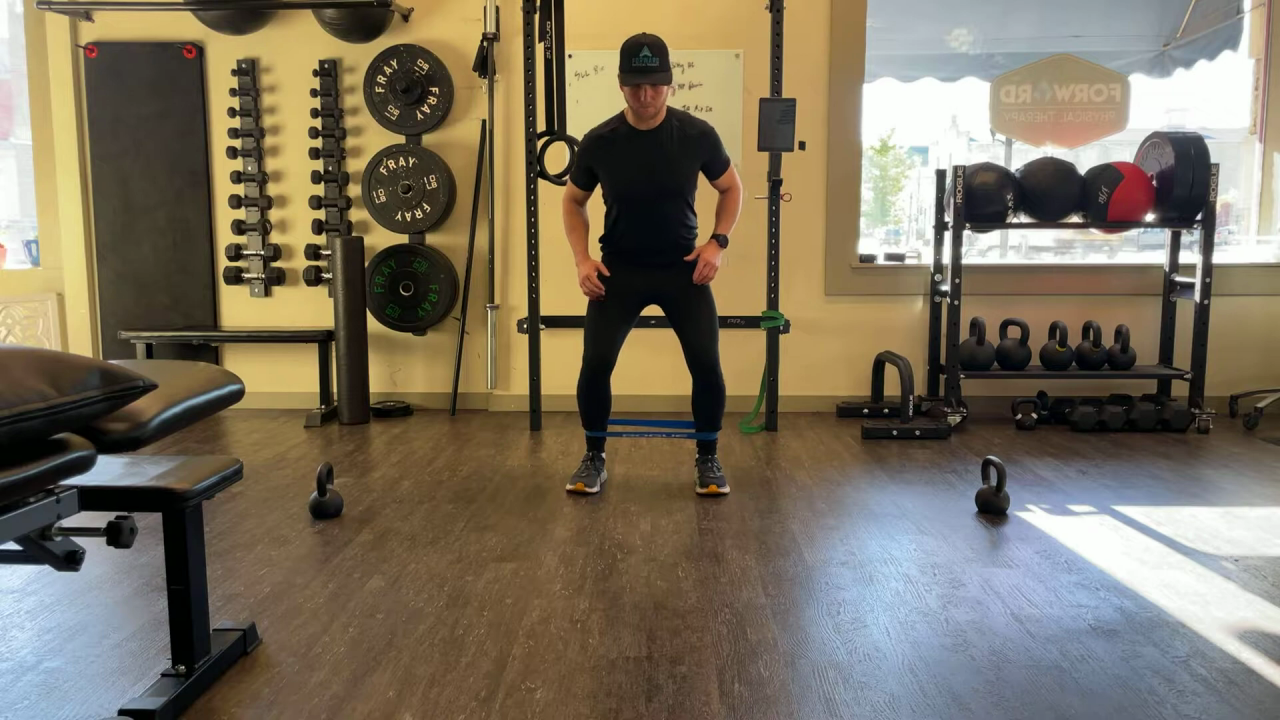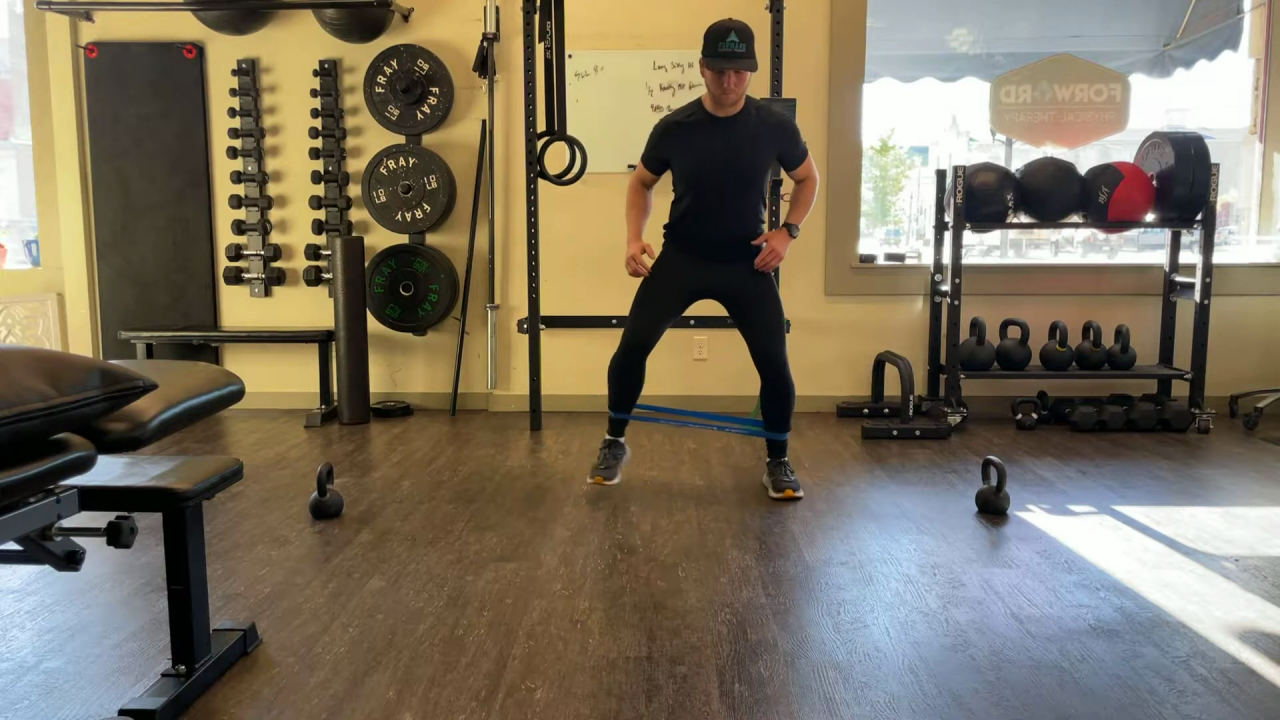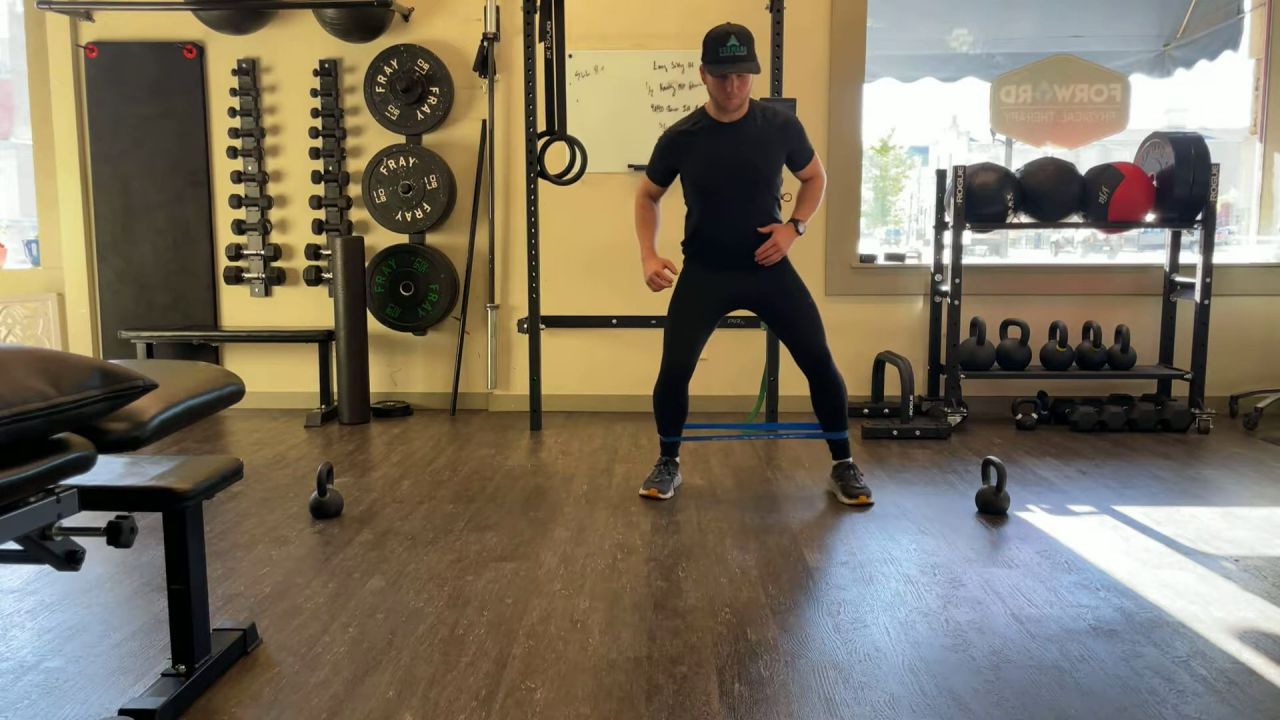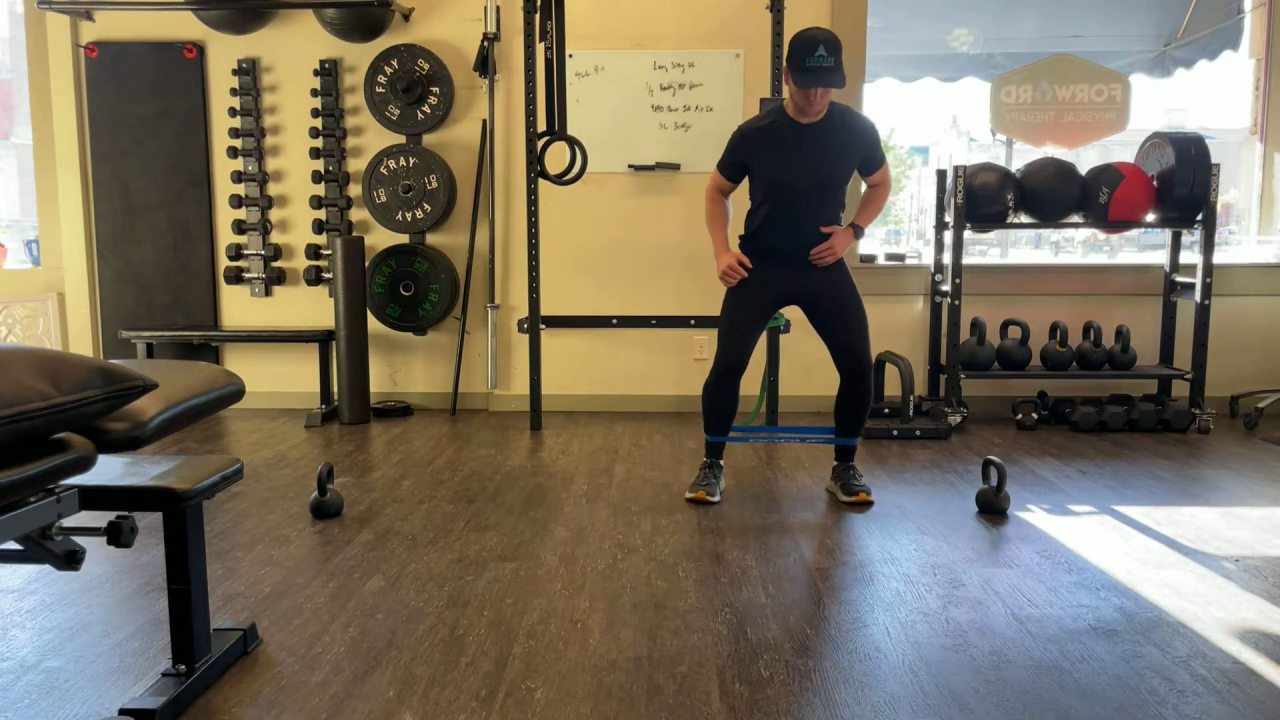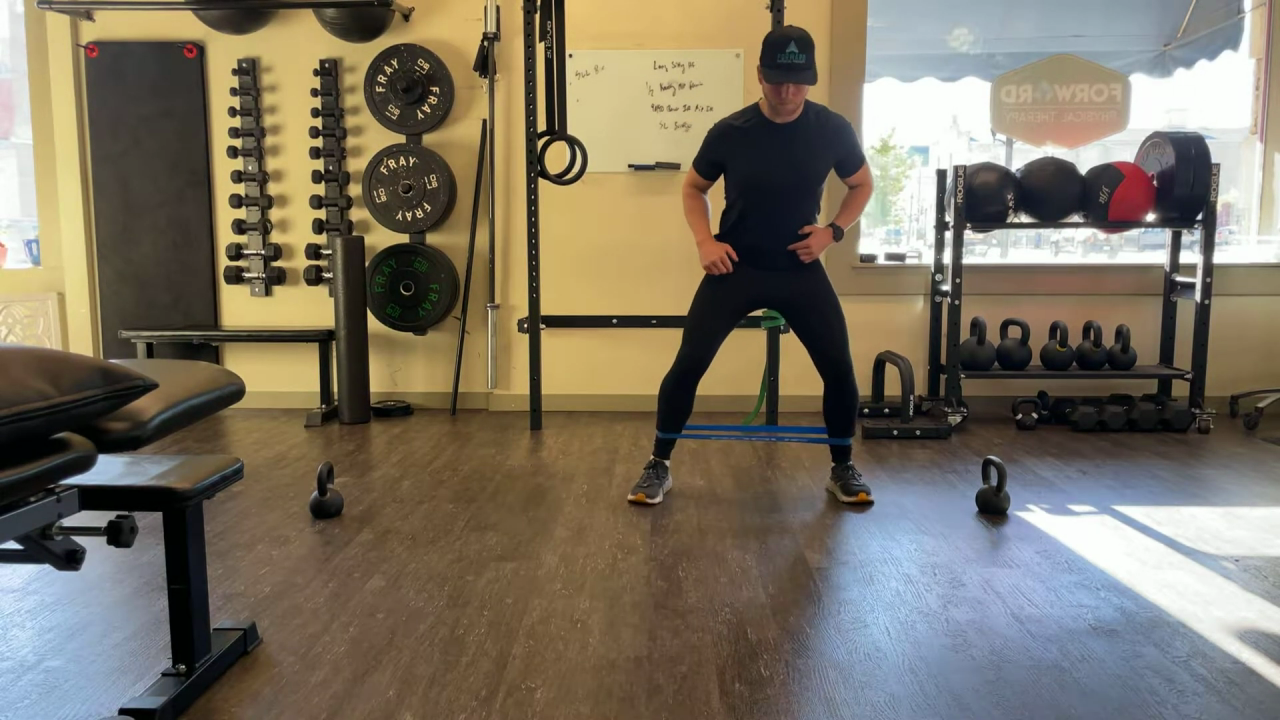
dt=1s
person 1, frame 1
left shoulder: (697, 135)
right shoulder: (599, 142)
left elbow: (731, 188)
right elbow: (573, 201)
left wrist: (717, 242)
right wrist: (583, 258)
left hip: (683, 267)
right hip: (620, 270)
left knee: (707, 365)
right knee: (596, 363)
left ankle: (707, 458)
right ankle: (594, 456)
person 1, frame 2
left shoulder: (774, 125)
right shoulder: (674, 127)
left elbow: (807, 179)
right elbow: (640, 183)
left wrist: (787, 231)
right wrist: (633, 236)
left hip: (746, 261)
right hip: (680, 258)
left knee: (774, 366)
right knee: (633, 346)
left ankle: (777, 462)
right ankle: (614, 441)
person 1, frame 3
left shoulder: (781, 126)
right shoulder: (680, 137)
left elbow: (815, 178)
right elbow: (648, 196)
left wrist: (794, 226)
right wrist: (649, 254)
left hip: (768, 266)
right hip: (704, 272)
left knee: (819, 362)
right knee: (674, 369)
left ankle: (843, 465)
right ankle: (668, 463)
person 1, frame 4
left shoulder: (856, 130)
right shoulder: (754, 134)
left elbow: (881, 184)
right elbow: (717, 192)
left wrist: (853, 231)
right wrist: (722, 249)
left hip: (824, 266)
right hip: (759, 265)
left knee: (858, 364)
right knee: (728, 364)
left ankle: (844, 468)
right ankle: (712, 464)
person 1, frame 5
left shoulder: (832, 129)
right shoulder: (729, 133)
left elbow: (863, 185)
right elbow: (693, 188)
left wrist: (834, 231)
right wrist: (705, 240)
left hip: (801, 270)
right hip: (735, 268)
left knee: (839, 367)
right knee: (689, 364)
left ankle: (842, 469)
right ankle: (659, 465)
